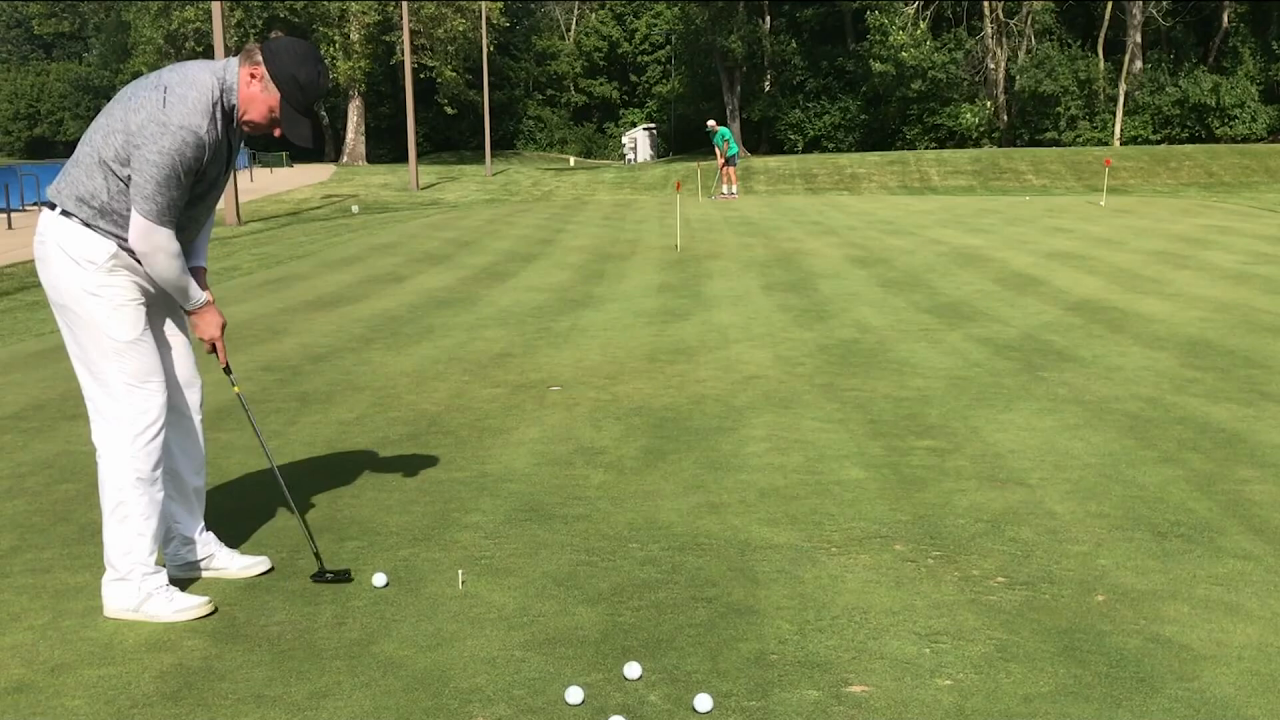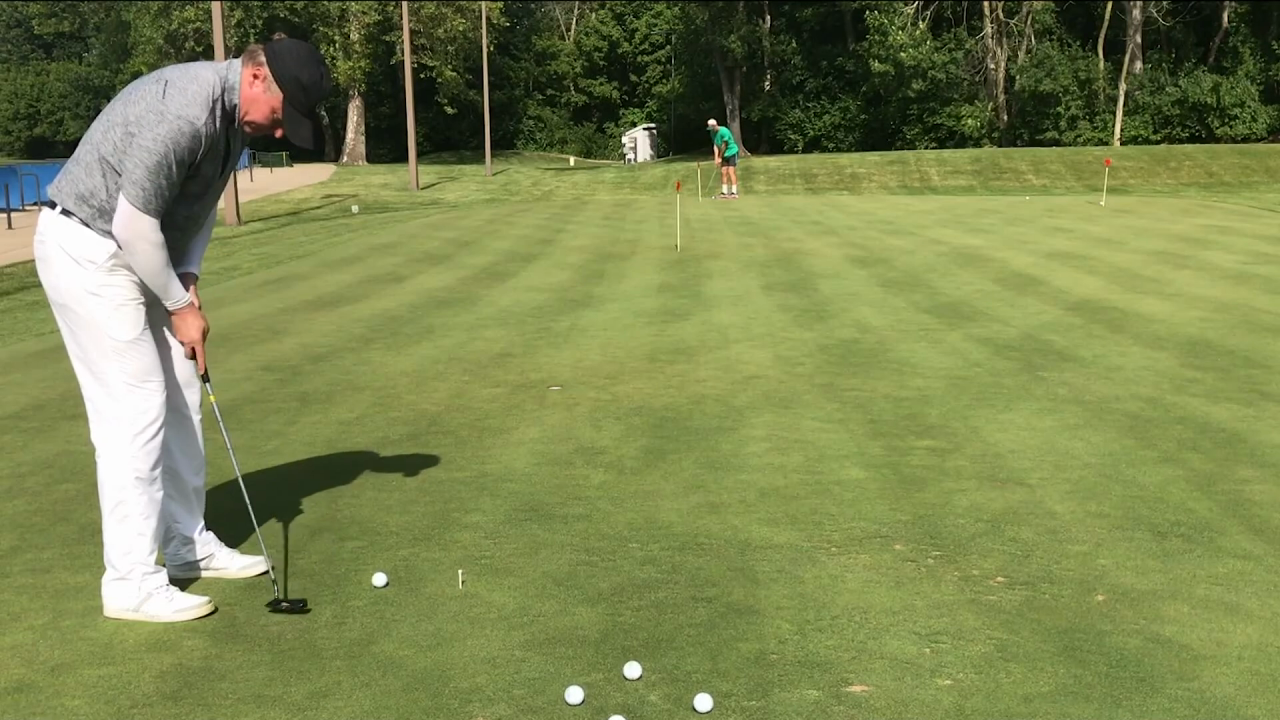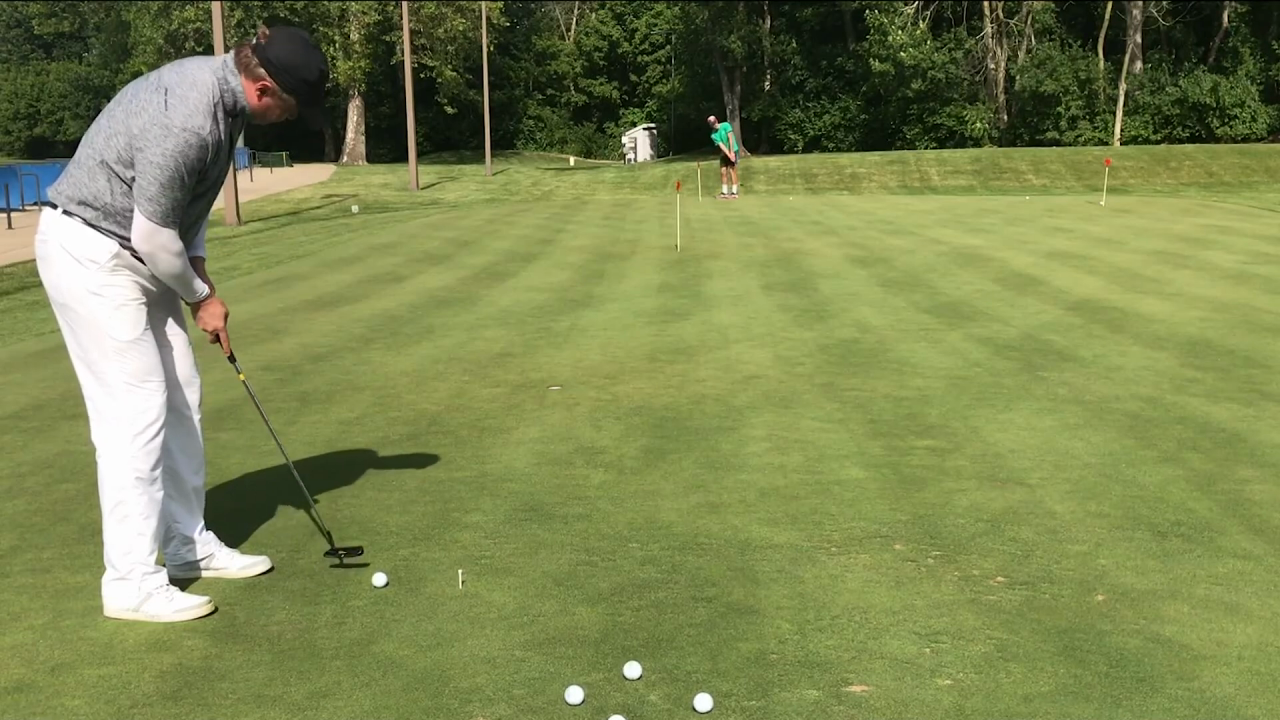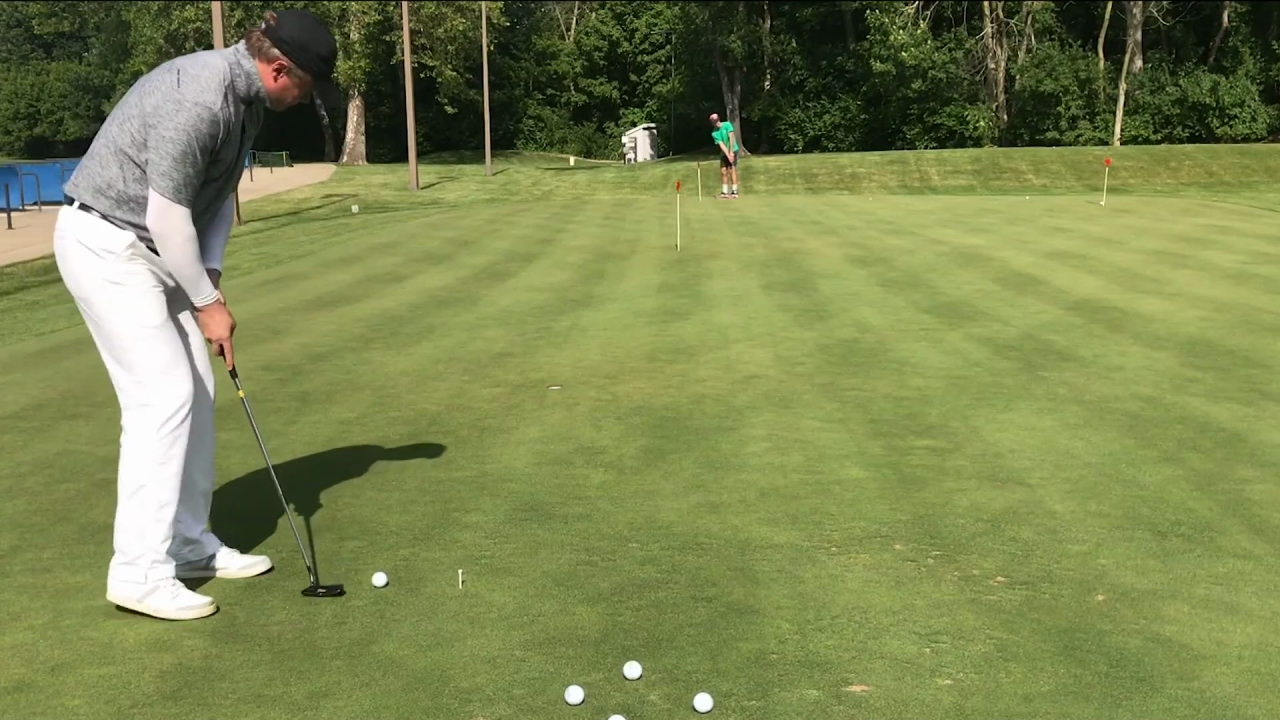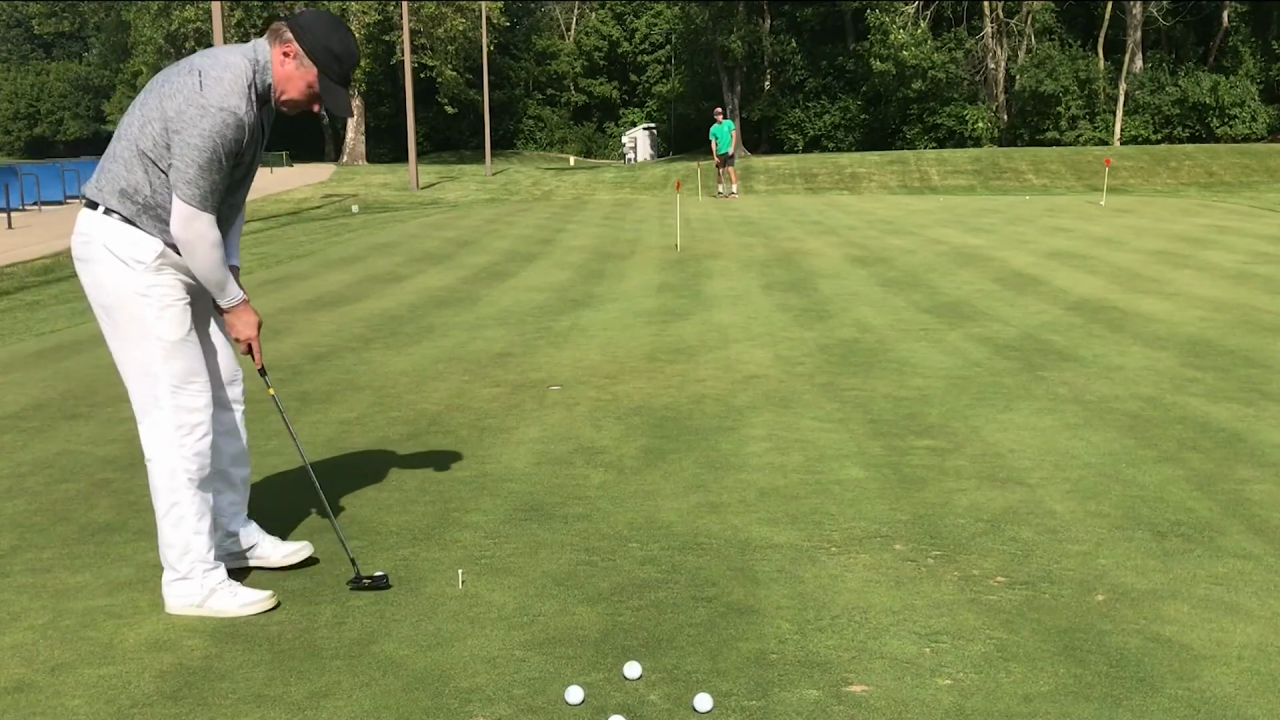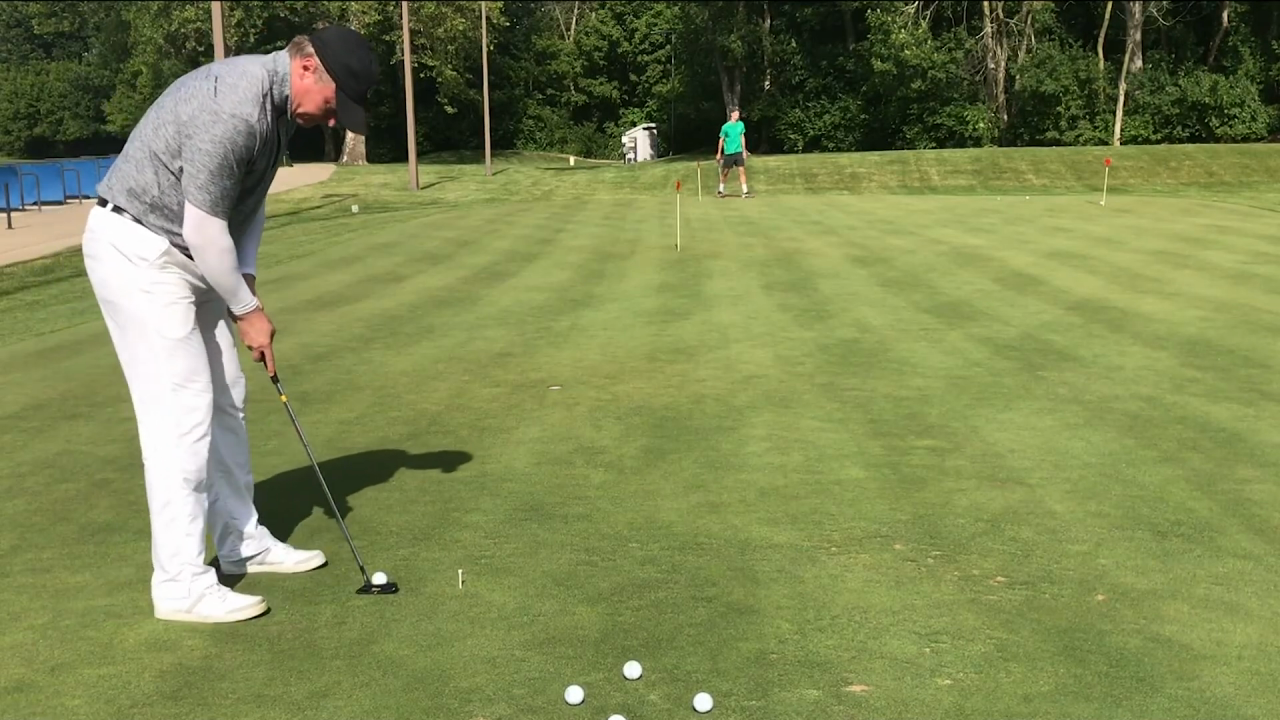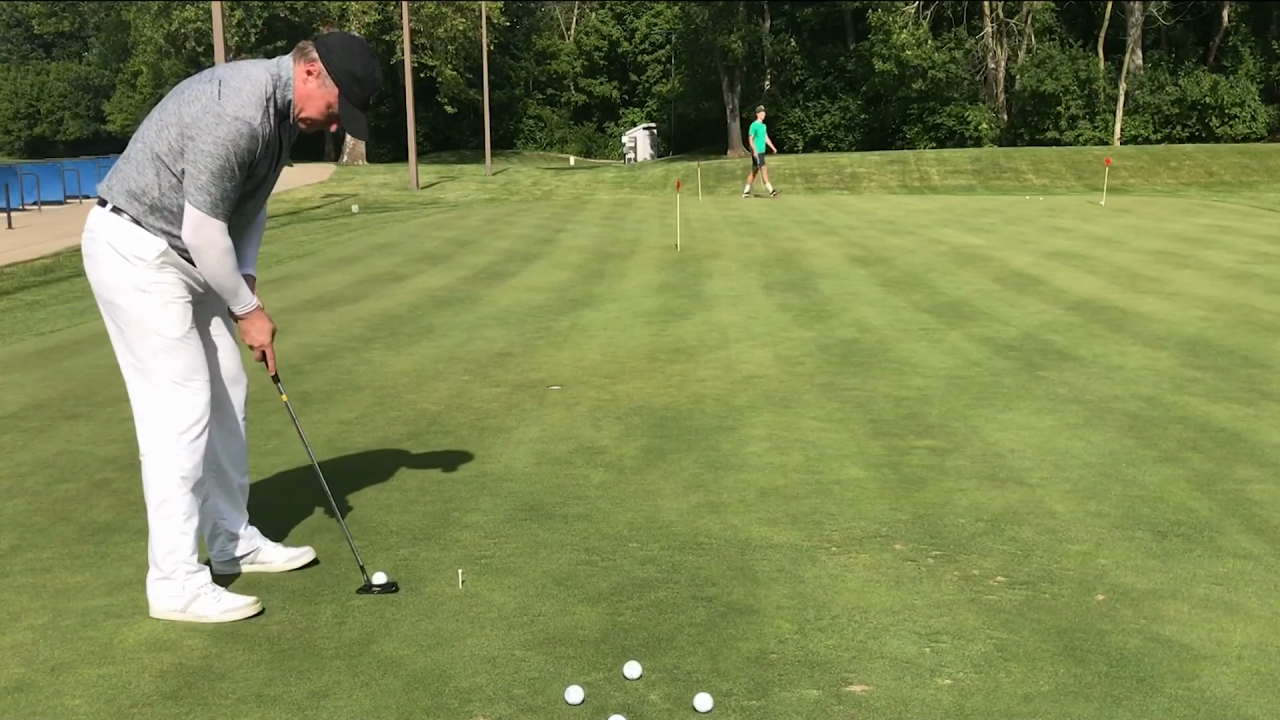
dt=0.7s
person 1, frame 1
left shoulder: (228, 105)
right shoulder: (182, 116)
right elbow: (150, 233)
left wrist: (197, 270)
right wrist: (197, 305)
left hip: (132, 253)
right hip: (87, 251)
left knee: (179, 397)
right knee: (134, 407)
left ankle: (188, 545)
right ankle: (131, 583)
person 1, frame 2
left shoulder: (231, 108)
right shoulder: (182, 110)
left elbow: (199, 201)
right elbow: (133, 224)
left wrist: (187, 279)
right wrist: (178, 306)
left hip: (134, 253)
right hip: (86, 249)
left knee: (178, 398)
right knee: (134, 407)
left ankle: (187, 545)
right ankle: (130, 583)
person 1, frame 3
left shoulder: (222, 88)
right shoulder: (185, 122)
right elbow: (154, 237)
left wrist: (197, 263)
right wrist: (200, 297)
left hip: (132, 252)
right hip: (89, 250)
left knee: (178, 396)
right knee: (134, 408)
left ankle: (188, 545)
right ankle: (131, 583)
person 1, frame 4
left shoulder: (243, 95)
right shoulder: (196, 99)
left elbow: (218, 194)
right elbow: (167, 216)
left wrist: (212, 276)
right wrist: (207, 302)
left hip: (151, 247)
right hip: (106, 243)
left knee: (194, 393)
right knee: (164, 395)
left ankle: (190, 545)
right ankle: (140, 569)
person 1, frame 5
left shoulder: (252, 86)
right shoulder: (220, 102)
right elbow: (191, 224)
left wrist: (231, 275)
right wrist: (234, 302)
left hip: (162, 249)
right hip: (128, 249)
left knee: (221, 391)
right knee: (179, 411)
left ankle: (231, 535)
right ankle: (191, 578)
person 1, frame 6
left shoulder: (275, 101)
right shoulder: (233, 106)
left elbow: (246, 201)
right elbow: (204, 228)
left wrist: (246, 281)
right wrist: (247, 309)
left hip: (179, 250)
right hip: (136, 247)
left knee: (224, 397)
right knee: (180, 408)
left ankle: (241, 541)
right ankle: (181, 582)
person 1, frame 7
left shoulder: (281, 108)
right shoulder: (236, 109)
left elbow: (247, 204)
right elbow: (203, 229)
left wrist: (246, 280)
right wrist: (248, 309)
left hip: (180, 250)
right hip: (134, 247)
left knee: (224, 395)
right knee: (179, 406)
left ankle: (232, 540)
right ankle: (175, 581)
